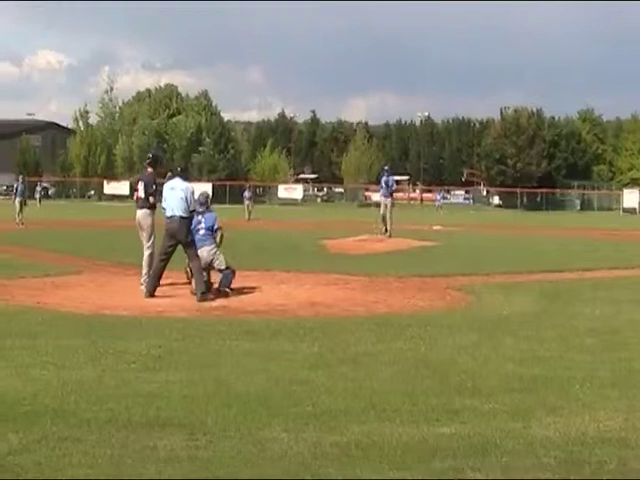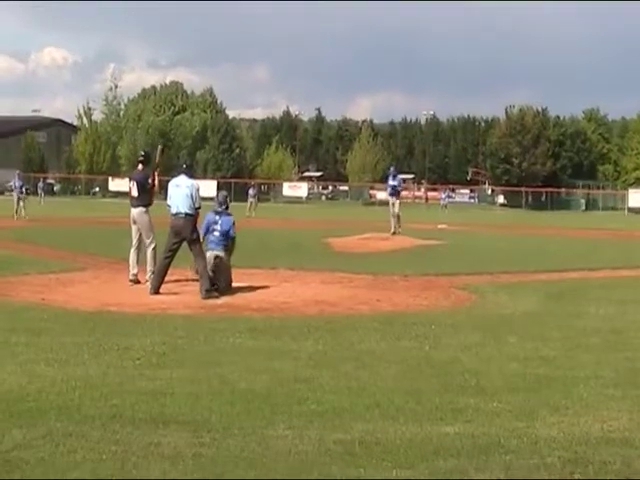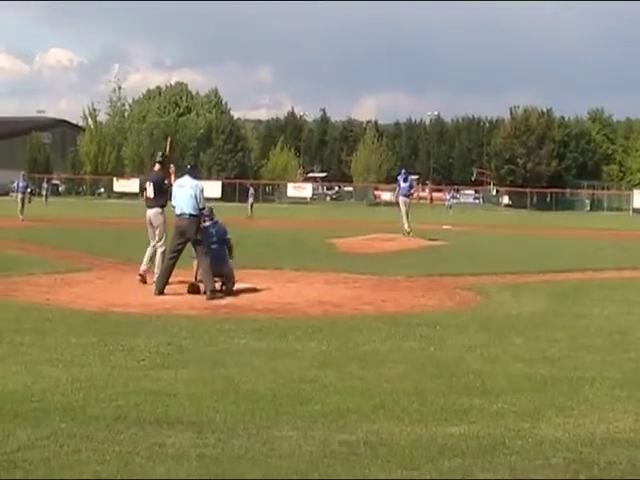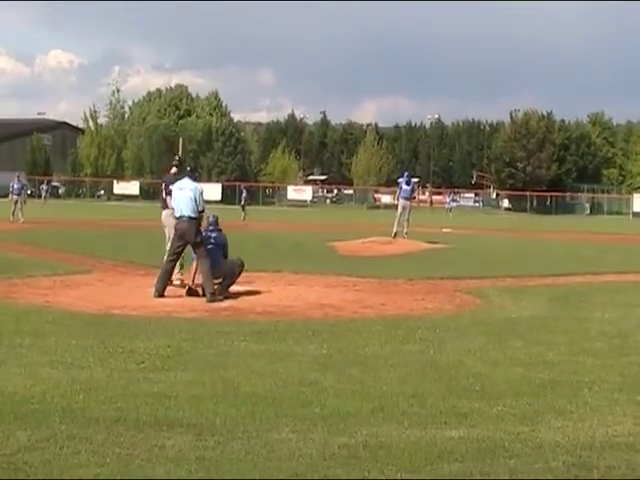
dt=0.7s
person 1, frame 1
left shoulder: (166, 186)
right shoulder: (187, 187)
left elbow: (164, 207)
right elbow: (192, 210)
left wrist: (170, 217)
right wrist: (189, 224)
left hip: (169, 223)
right hip: (183, 223)
left knee: (162, 257)
right knee: (193, 258)
left ankle: (149, 290)
right ankle: (201, 292)
person 1, frame 2
left shoulder: (171, 183)
right shoulder: (192, 184)
left elbow: (169, 204)
right elbow: (197, 207)
left wrist: (175, 214)
left hip: (174, 221)
right hip: (188, 221)
left knee: (167, 254)
right knee: (199, 255)
left ankle: (154, 287)
right ankle: (206, 290)
person 1, frame 3
left shoulder: (176, 183)
right shoulder: (197, 184)
left elbow: (174, 204)
right elbow: (201, 208)
left wrist: (180, 215)
right wrist: (199, 221)
left hip: (179, 221)
right hip: (192, 221)
left knee: (172, 255)
right knee: (202, 256)
left ankle: (159, 287)
right ankle: (210, 290)
person 1, frame 4
left shoulder: (175, 186)
right shoulder: (196, 187)
left elbow: (173, 206)
right elbow: (201, 210)
left wrist: (180, 217)
right wrist: (198, 224)
left hip: (179, 224)
right hip: (192, 224)
left knee: (171, 257)
right knee: (202, 258)
left ankle: (158, 290)
right ankle: (210, 293)
person 2, frame 1
left shoulder: (140, 177)
right shoulder: (152, 178)
left elbow: (135, 197)
right elbow: (152, 200)
right wrist: (158, 195)
left hip: (138, 212)
right hip: (147, 213)
left knee: (146, 246)
right knee: (149, 247)
left ankle: (145, 277)
right ankle: (146, 280)
person 2, frame 2
left shoulder: (132, 175)
right shoulder: (145, 174)
left elbow: (131, 193)
right elbow: (154, 189)
right wrist: (155, 177)
left hip: (133, 210)
right hip: (142, 210)
left knee: (135, 244)
right knee: (150, 244)
left ankle: (133, 276)
right ankle: (150, 275)
person 2, frame 3
left shoulder: (148, 177)
right shoulder: (161, 176)
left elbow: (144, 196)
right elbow: (171, 189)
right wrist: (172, 174)
left hip: (148, 211)
right hip: (158, 211)
left knee: (152, 244)
right knee: (160, 246)
left ankle: (143, 270)
right ankle: (157, 277)
person 2, frame 4
left shoulder: (165, 178)
right shoulder: (173, 179)
right elbow: (169, 199)
left hip: (165, 213)
right hip: (170, 213)
left knee: (170, 246)
right ankle: (177, 275)
